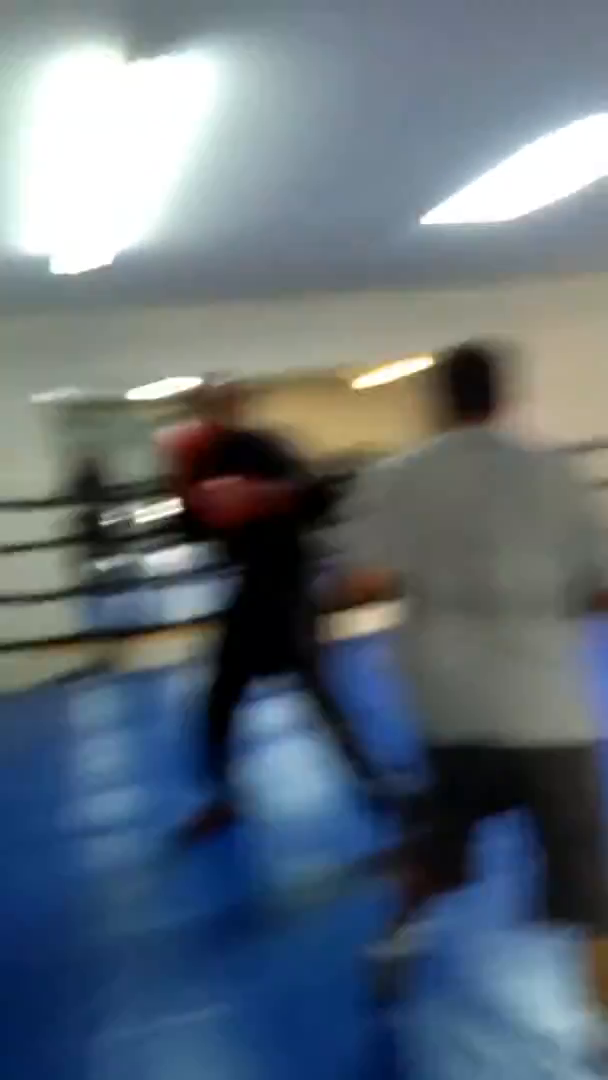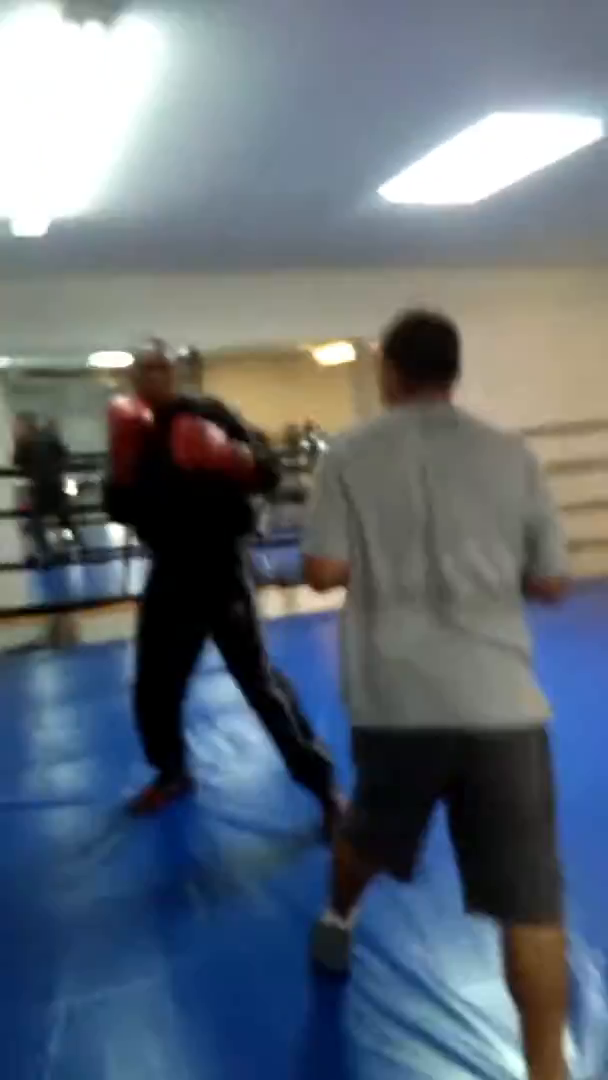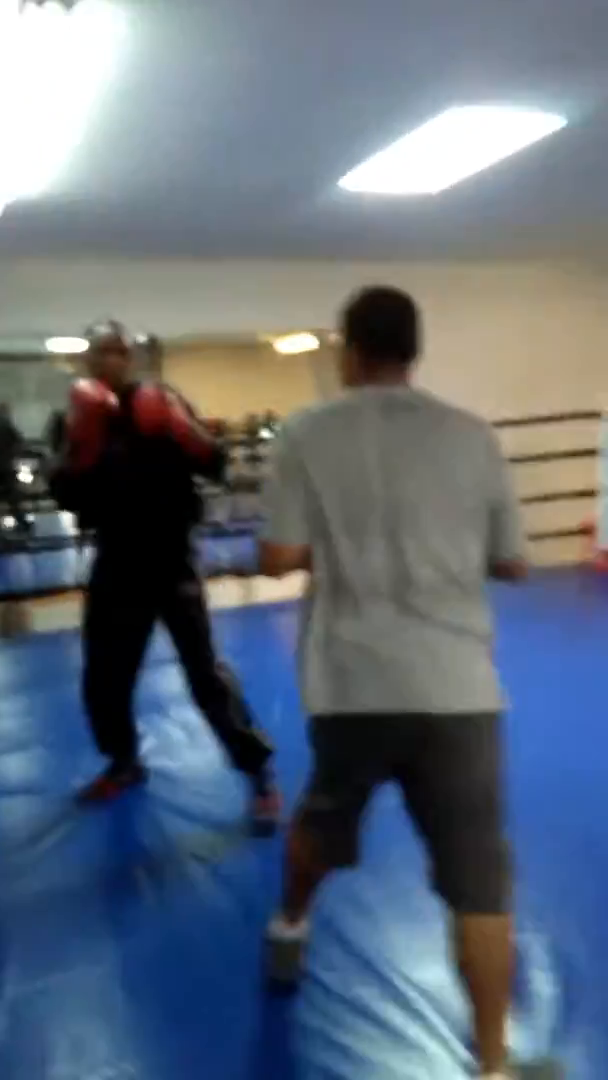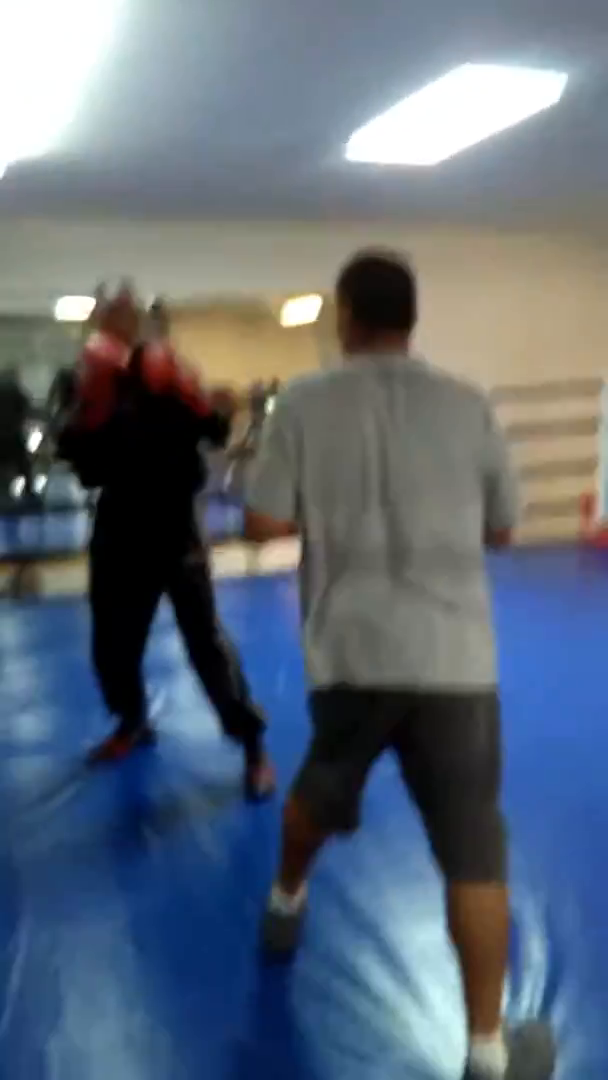
dt=0.1s
person 1, frame 1
left shoulder: (400, 480)
left elbow: (359, 586)
left hip: (454, 712)
right hip: (551, 716)
left knee: (439, 843)
left ankle: (400, 942)
person 1, frame 2
left shoulder: (350, 453)
right shoulder: (510, 455)
left elbow: (324, 573)
right elbow: (550, 583)
left hip: (395, 699)
right hip: (496, 704)
left knee: (374, 825)
right knee: (528, 899)
left ankle: (335, 925)
person 1, frame 3
left shoulder: (307, 435)
right shoulder: (471, 437)
left elbow: (278, 557)
right elbow: (509, 563)
left hip: (350, 681)
right hip: (454, 687)
left knee: (321, 821)
right knee: (478, 885)
left ankle: (285, 933)
person 1, frame 4
left shoulder: (304, 403)
right shoulder: (468, 407)
left elbow: (263, 523)
right elbow: (499, 529)
left hip: (349, 652)
right hip: (450, 660)
left knee: (319, 788)
right knee: (475, 855)
left ankle: (285, 903)
person 2, frame 1
left shoulder: (264, 448)
right shoulder: (210, 459)
left elbow: (316, 498)
right elbow: (196, 525)
left wrist: (261, 498)
right wrist: (188, 482)
left hip: (291, 585)
right hip: (256, 587)
left knee: (325, 704)
right knee: (220, 700)
right ankle: (222, 800)
person 2, frame 2
left shoulder: (206, 413)
right shoulder: (134, 433)
left elbow: (266, 473)
right elbow: (121, 508)
left wrist: (229, 455)
right wrist: (123, 462)
left hip: (218, 562)
right hip: (173, 567)
left knee: (257, 678)
right knee: (153, 686)
left ankle: (322, 783)
right ankle: (172, 772)
person 2, frame 3
left shoulder: (158, 402)
right shoulder: (75, 418)
left elbow: (215, 464)
right elbow: (66, 493)
left wrist: (184, 430)
right wrist: (81, 443)
left hip: (168, 550)
right hip: (117, 557)
left knee: (202, 665)
right knee: (104, 672)
left ankle: (258, 773)
right ankle: (124, 761)
person 2, frame 4
left shoulder: (164, 366)
right shoulder: (81, 377)
left elbow: (217, 430)
left wrist: (190, 393)
right wrist: (91, 399)
left hip: (172, 515)
right hip: (118, 520)
left knee: (204, 634)
right knee: (113, 636)
left ankle: (253, 746)
right ankle: (133, 722)
